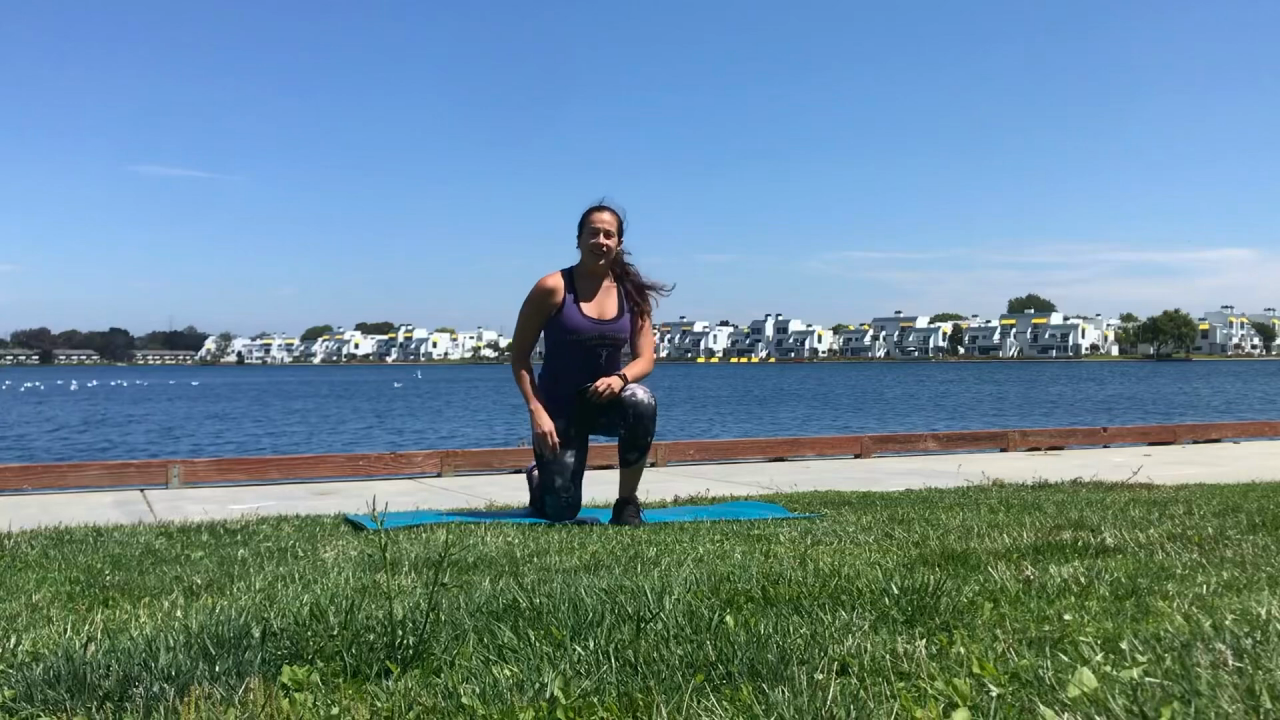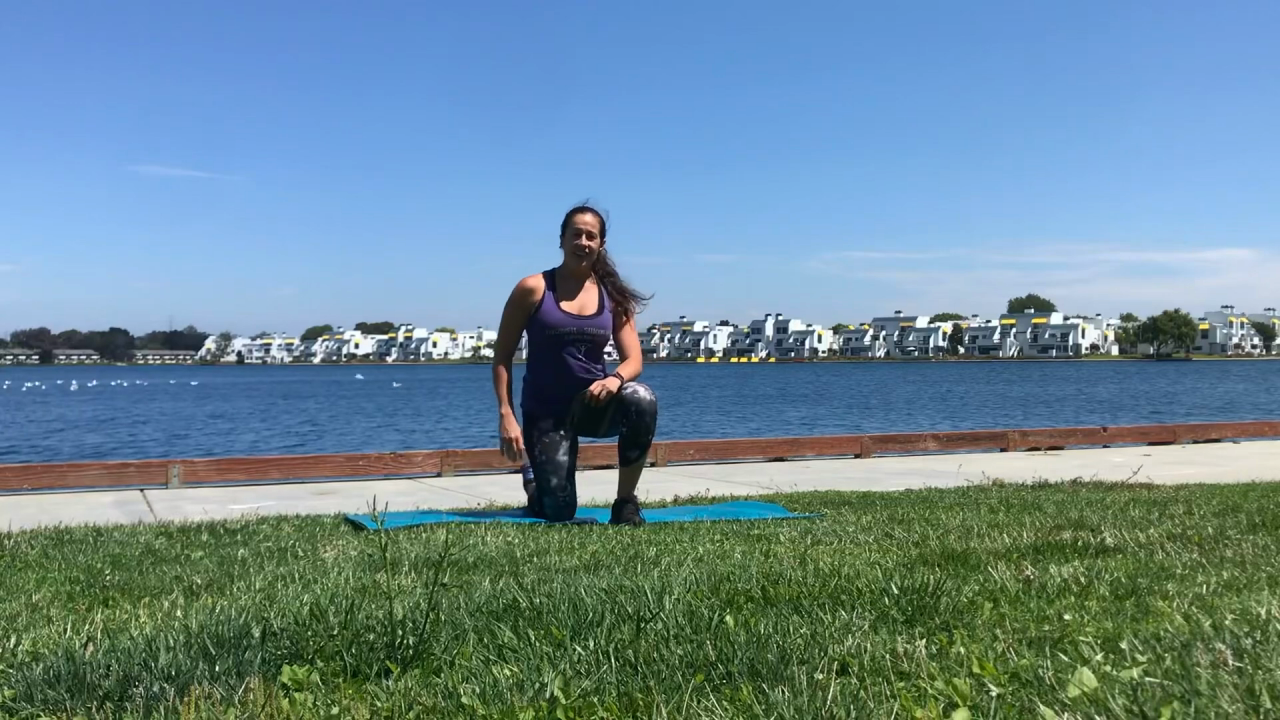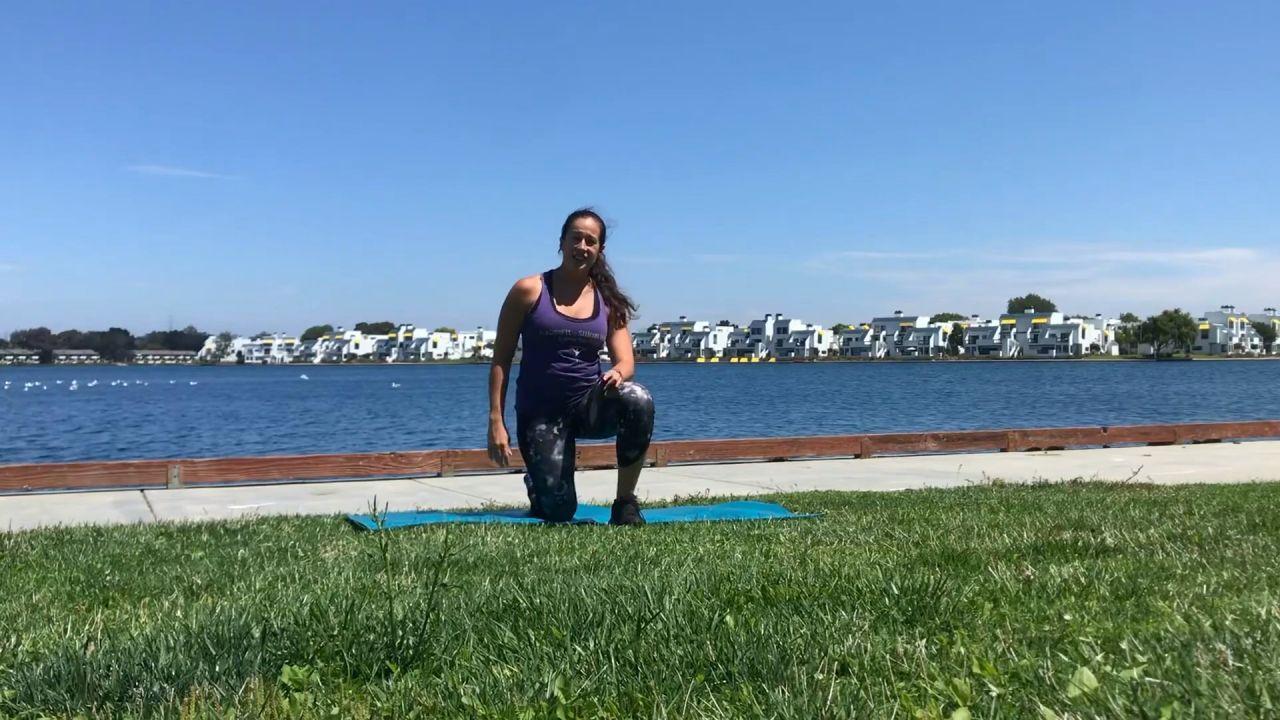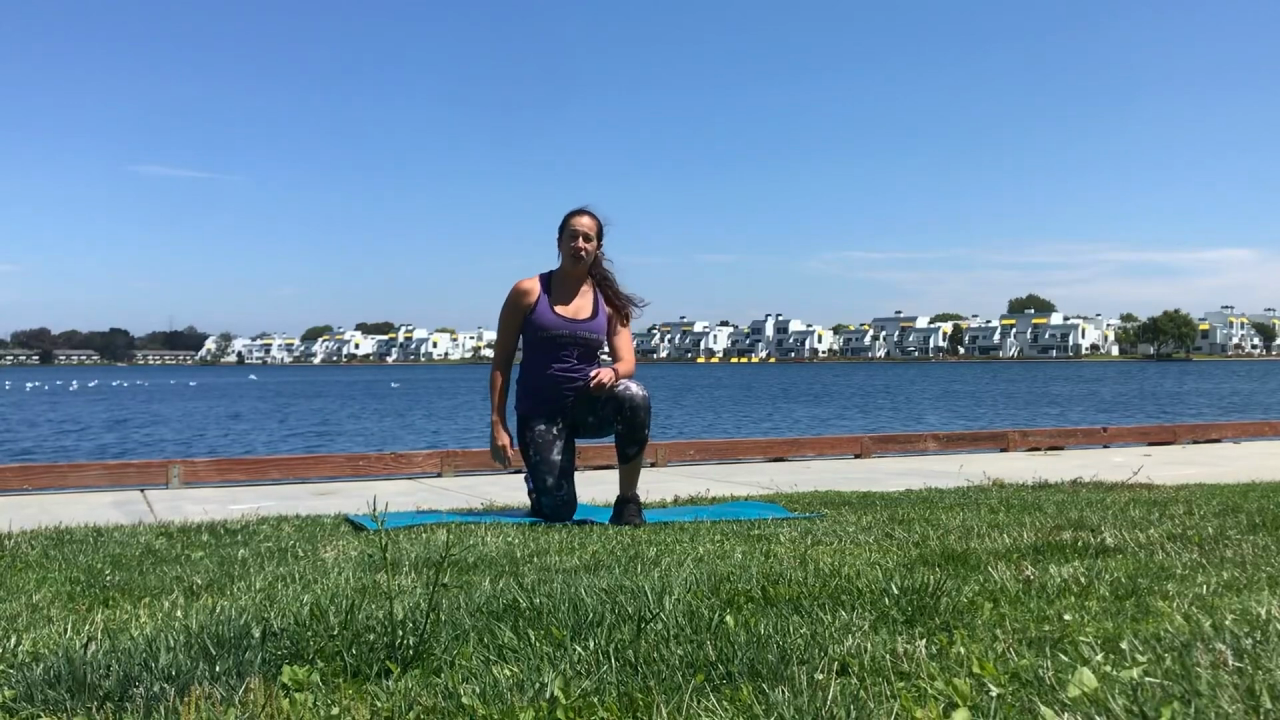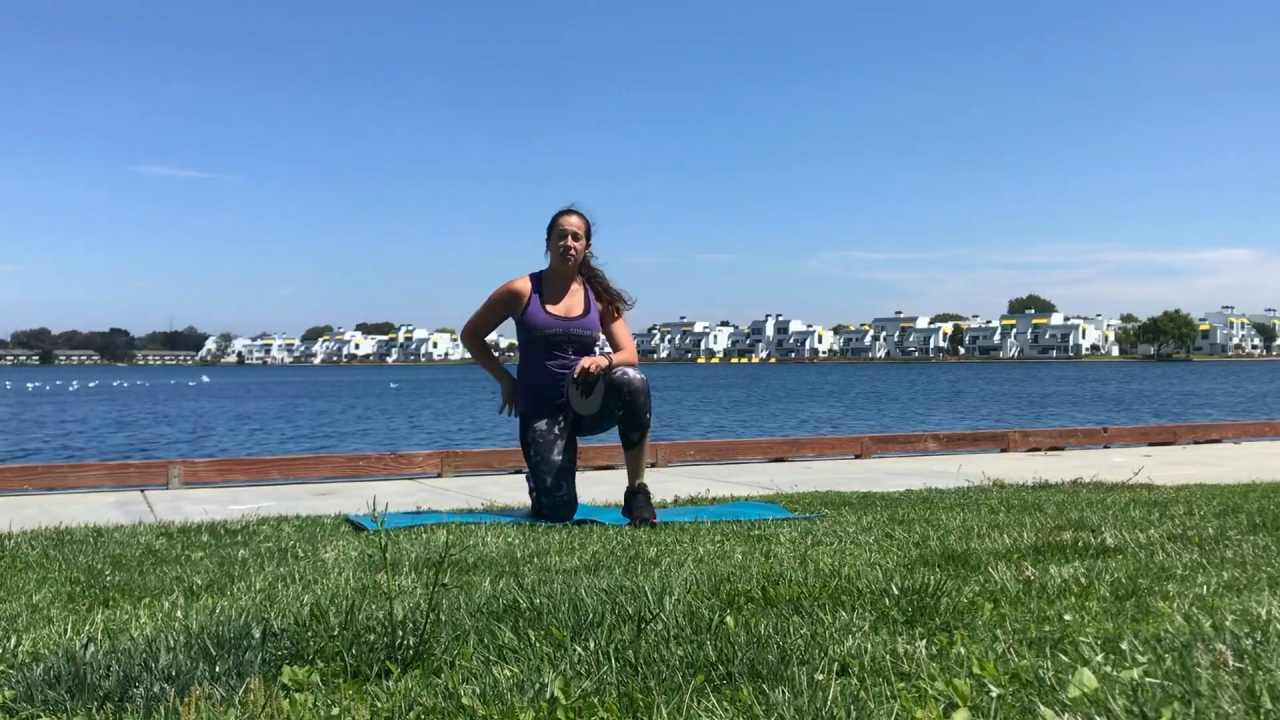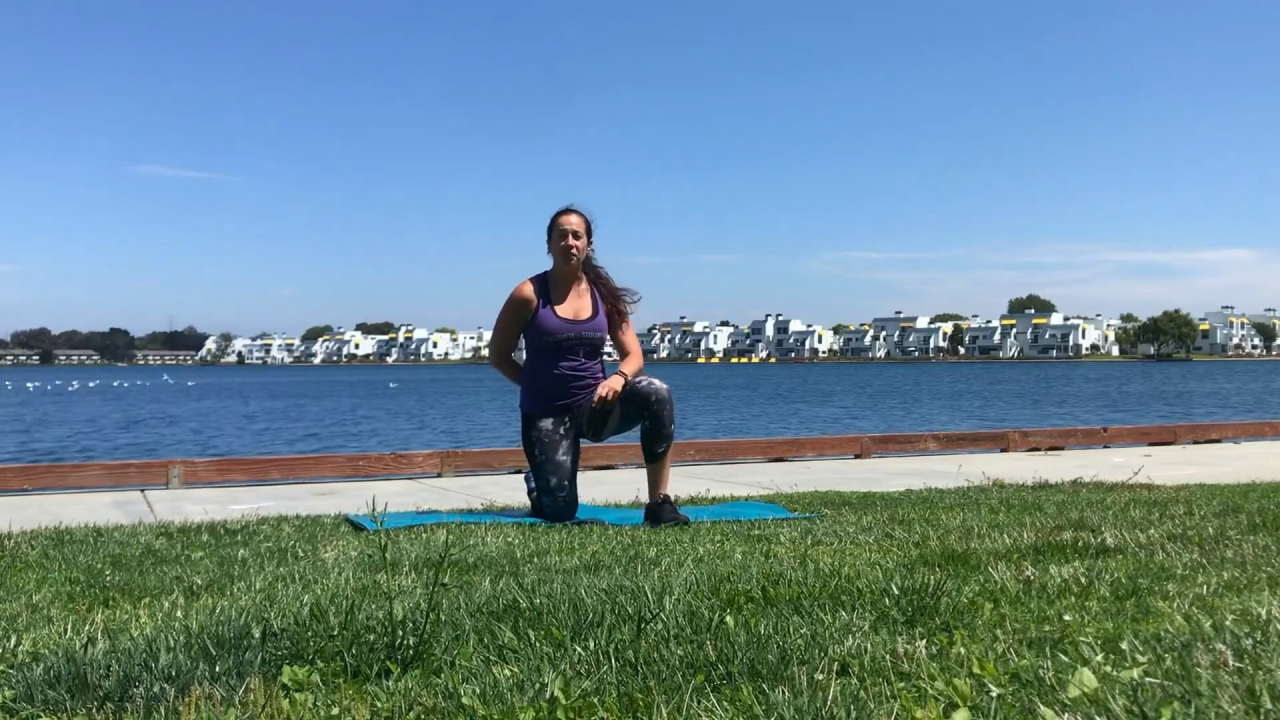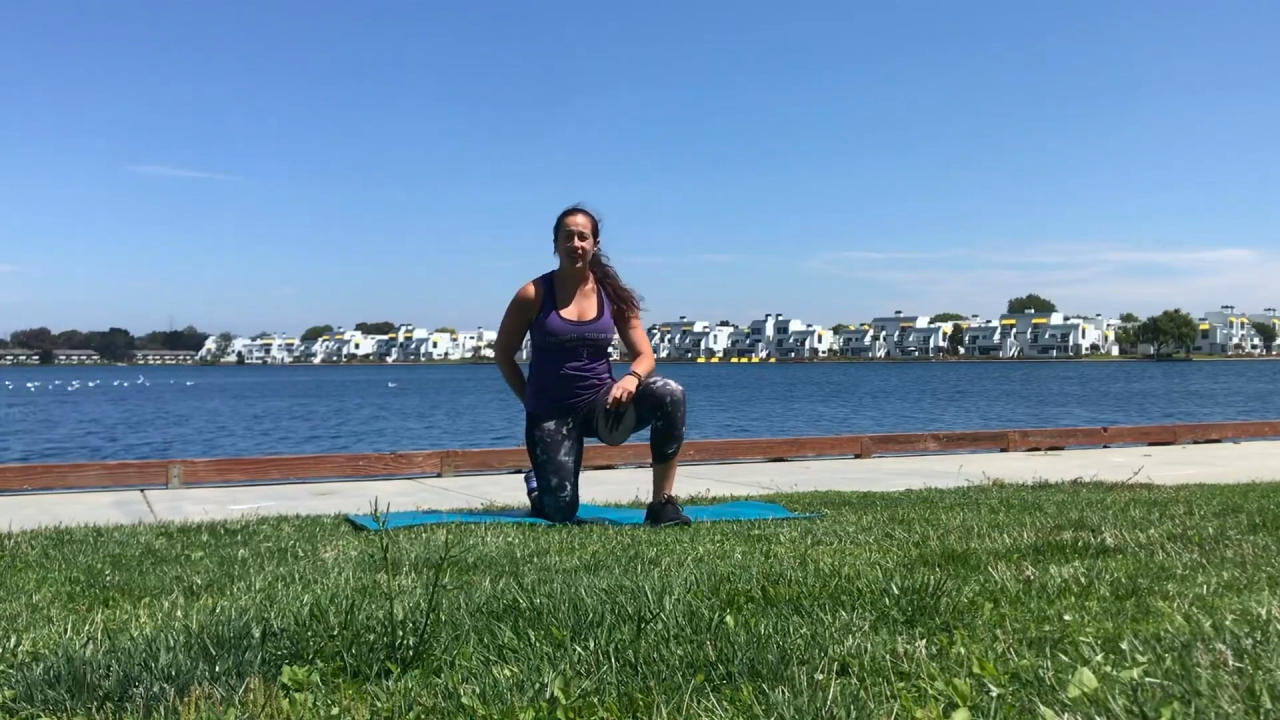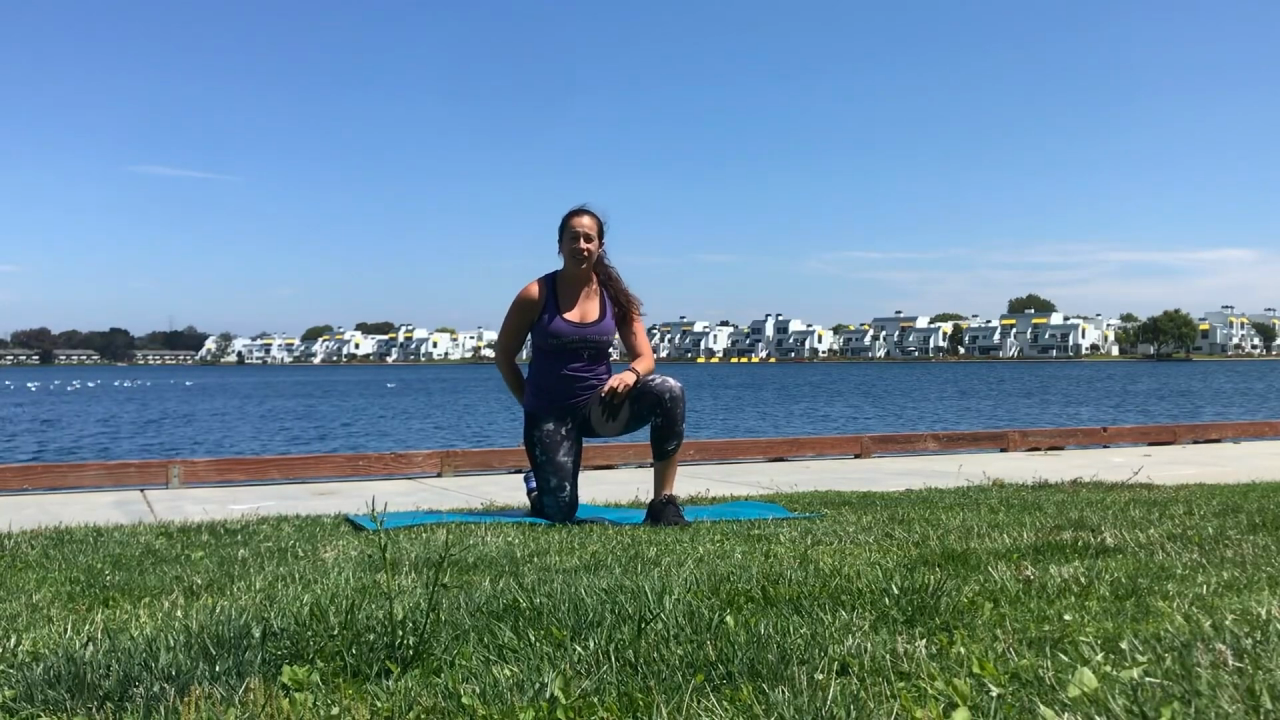
dt=0.4s
person 1, frame 1
left shoulder: (633, 294)
right shoulder: (552, 289)
left elbow: (645, 358)
right elbow: (519, 355)
left wrist: (621, 378)
right wrist: (537, 411)
left hip: (607, 401)
right hip: (559, 409)
left knee: (641, 401)
right knee: (562, 511)
left ankle: (626, 502)
right ankle: (538, 479)
person 1, frame 2
left shoulder: (613, 296)
right shoulder: (533, 289)
left elbow: (634, 360)
right elbow: (502, 357)
left wrist: (615, 379)
right wrist: (507, 415)
left hip: (593, 404)
right hip: (546, 412)
left knee: (642, 399)
right knee: (560, 511)
left ankle: (626, 503)
right ankle: (537, 482)
person 1, frame 3
left shoulder: (610, 301)
right shoulder: (529, 290)
left elbow: (626, 361)
right elbow: (501, 359)
left wrist: (618, 374)
right wrist: (496, 420)
left hip: (590, 404)
right hip: (540, 412)
left knee: (638, 399)
right knee: (559, 510)
left ankle: (626, 502)
right ankle: (537, 485)
person 1, frame 4
left shoulder: (610, 301)
right shoulder: (528, 292)
left elbow: (627, 362)
right elbow: (501, 362)
left wrist: (611, 372)
right wrist: (497, 424)
left hip: (589, 406)
right hip: (540, 413)
left knee: (634, 396)
right knee: (559, 511)
left ankle: (628, 501)
right ankle: (538, 486)
person 1, frame 5
left shoulder: (600, 295)
right shoulder: (522, 291)
left elbow: (630, 356)
right elbow: (471, 334)
left wrist: (604, 361)
right wrist: (506, 379)
right hip: (542, 410)
left knee: (631, 381)
right knee: (559, 512)
left ankle: (636, 492)
right ankle: (541, 485)
person 1, frame 6
left shoulder: (606, 295)
right shoulder: (528, 295)
left elbow: (633, 355)
right elbow: (498, 355)
left wrist: (619, 378)
right wrist: (538, 388)
left hip: (594, 404)
right hip: (547, 413)
left knee: (655, 392)
right knee: (560, 511)
left ankle: (659, 504)
right ankle: (537, 486)
person 1, frame 7
left shoulder: (613, 295)
right shoulder: (533, 295)
left elbow: (645, 356)
right elbow: (503, 354)
left wrist: (632, 379)
right wrist: (531, 402)
left hip: (601, 403)
right hip: (551, 413)
left knee: (669, 394)
right knee: (561, 511)
left ankle: (662, 504)
right ankle: (538, 486)
person 1, frame 8
left shoulder: (615, 296)
right shoulder: (536, 295)
left elbow: (645, 357)
right elbow: (504, 355)
left wrist: (630, 374)
right wrist: (530, 403)
left hip: (599, 404)
right hip: (550, 413)
left knee: (668, 390)
right knee: (560, 512)
left ankle: (663, 503)
right ankle: (536, 487)
